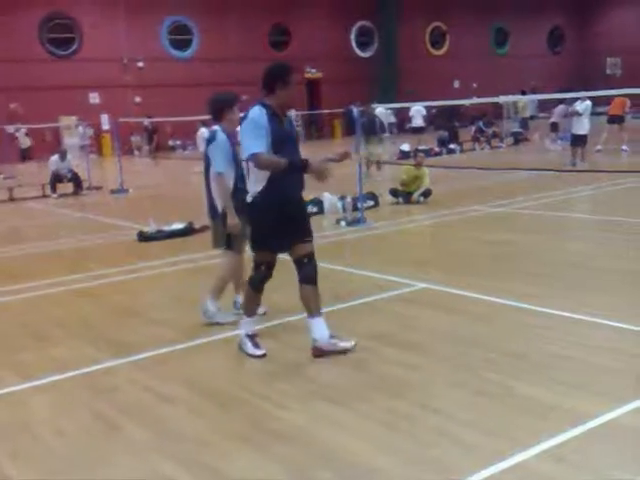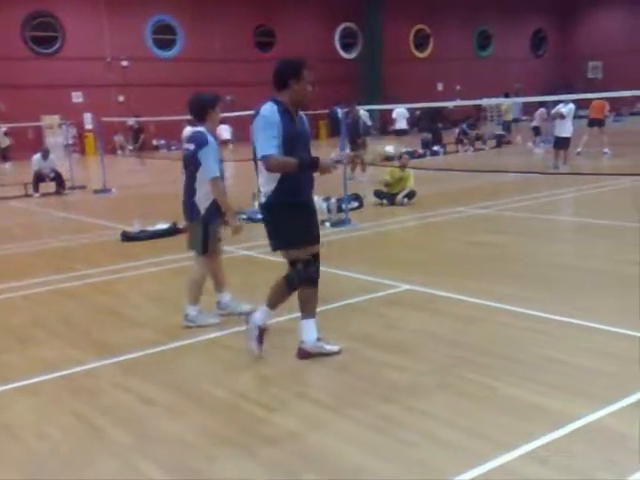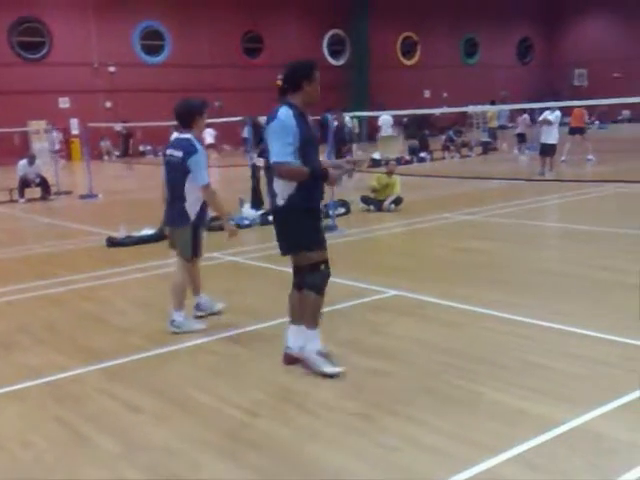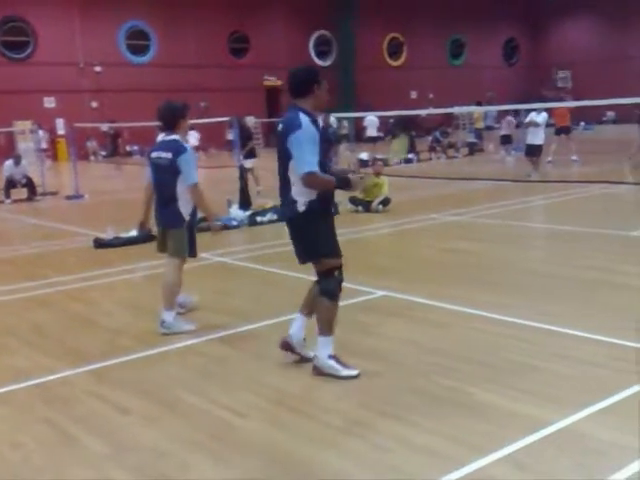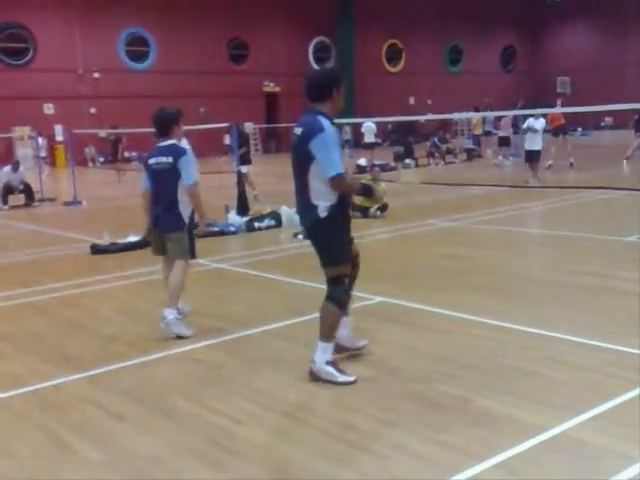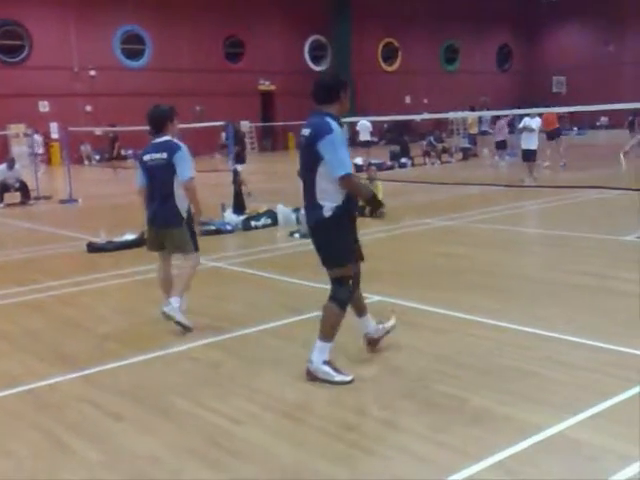
dt=0.2s
person 1, frame 1
left shoulder: (287, 119)
right shoulder: (256, 118)
right elbow: (260, 160)
left wrist: (329, 160)
right wrist: (305, 166)
left hip: (291, 203)
right hip: (264, 206)
left knee: (308, 266)
right knee: (263, 270)
left ankle: (321, 338)
right ankle: (247, 330)
person 1, frame 2
left shoulder: (299, 117)
right shoulder: (268, 114)
right elbow: (271, 162)
left wrist: (323, 162)
right wrist: (314, 164)
left hip: (302, 201)
right hip: (278, 204)
left knee: (311, 267)
right knee: (299, 270)
left ankle: (309, 340)
right ankle: (259, 320)
person 1, frame 3
left shoulder: (302, 118)
right shoulder: (283, 118)
right elbow: (282, 168)
left wrist: (327, 169)
right wrist: (322, 175)
left hip: (307, 205)
right hip: (292, 208)
left knee: (305, 275)
right knee: (318, 272)
left ankle: (296, 346)
right ankle: (310, 348)
person 1, frame 4
left shoulder: (301, 121)
right shoulder: (302, 125)
right elbow: (310, 178)
left wrist: (337, 176)
right wrist: (344, 183)
left hip: (311, 210)
right hip: (307, 212)
left knee: (326, 276)
right knee: (331, 277)
left ankle: (295, 336)
right ankle: (324, 356)
person 1, frame 5
left shoulder: (306, 124)
right shoulder: (323, 129)
right elbow: (338, 181)
left wrist: (354, 185)
right wrist: (366, 190)
left hip: (321, 213)
right hip: (325, 216)
left knee: (350, 264)
right knee: (340, 284)
left ankle: (342, 337)
right ankle: (321, 362)
person 1, frame 6
left shoulder: (313, 126)
right shoulder: (330, 130)
right elbow: (347, 180)
right wrist: (373, 200)
left hip: (325, 214)
right hip: (332, 217)
left knee: (351, 273)
right knee: (343, 284)
left ankle: (371, 331)
right ankle: (318, 362)
person 2, frame 1
left shoulder: (226, 138)
right shoulder: (219, 140)
right elbow: (220, 179)
left wrist: (240, 209)
right wrist: (229, 214)
left hip: (235, 207)
right hip: (225, 209)
left knee: (238, 253)
right knee: (233, 255)
left ankle: (240, 300)
right ankle: (211, 306)
person 2, frame 2
left shoulder: (193, 138)
right shoulder: (207, 142)
right elbow: (215, 183)
right wrist: (231, 215)
left hip: (200, 207)
right hip: (203, 209)
left knee: (214, 253)
right knee: (202, 258)
left ankle: (224, 300)
right ankle: (192, 312)
person 2, frame 3
left shoulder: (172, 146)
right shoulder: (195, 150)
left elbow: (167, 184)
right elbow: (206, 189)
left wrist: (167, 211)
right wrist: (226, 219)
left hip: (175, 212)
right hip: (188, 215)
left knee: (191, 259)
right knee: (185, 263)
left ankle: (201, 302)
right ankle: (178, 318)
person 2, frame 4
left shoulder: (155, 150)
right shoulder: (183, 150)
left elbow: (150, 186)
right elbow: (193, 188)
left wrist: (145, 216)
right wrist: (211, 217)
left hip: (163, 214)
right hip: (180, 215)
left knee: (174, 259)
right knee: (175, 263)
left ankle: (179, 300)
right ankle: (168, 318)
person 2, frame 5
left shoulder: (150, 157)
right shoulder: (182, 153)
left elbow: (146, 193)
right elbow: (192, 189)
left wrist: (150, 220)
right wrist: (202, 216)
left hip: (159, 218)
right hip: (179, 219)
left knee: (169, 262)
right knee: (180, 266)
left ankle: (175, 307)
right ankle: (170, 315)
person 2, frame 6
left shoulder: (145, 154)
right shoulder: (177, 148)
left elbow: (143, 189)
right elbow: (188, 183)
right wrist: (197, 208)
left hip: (155, 215)
right hip: (176, 214)
left knee: (164, 258)
right knee: (191, 260)
left ankle: (170, 302)
right ankle: (174, 302)
